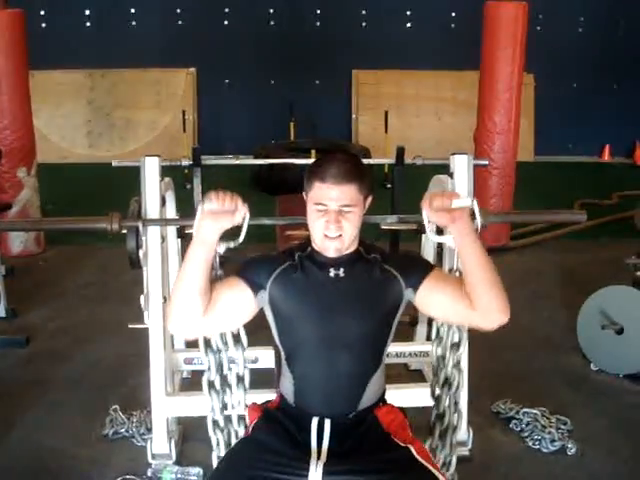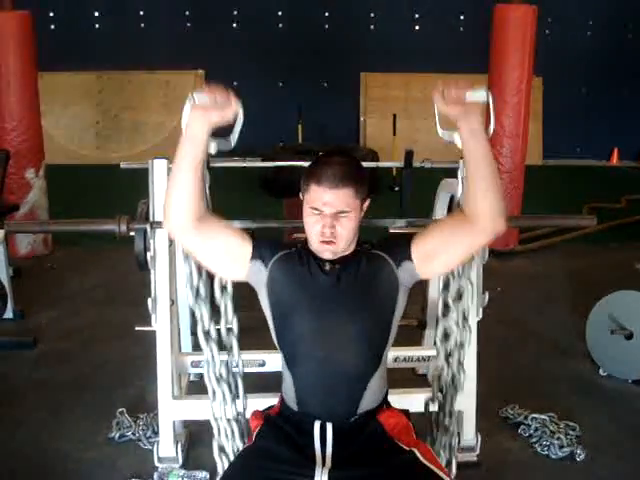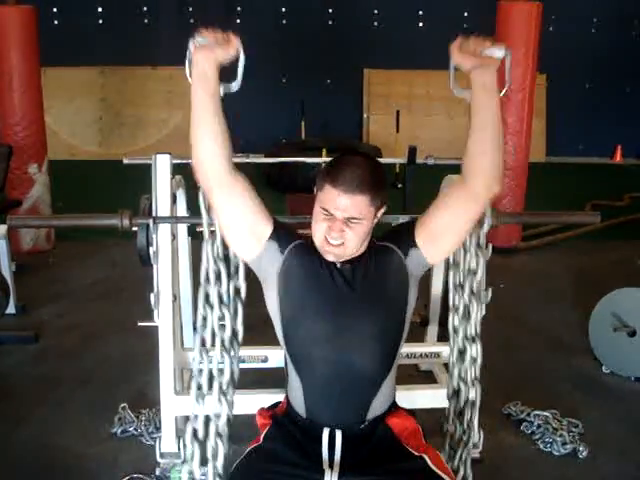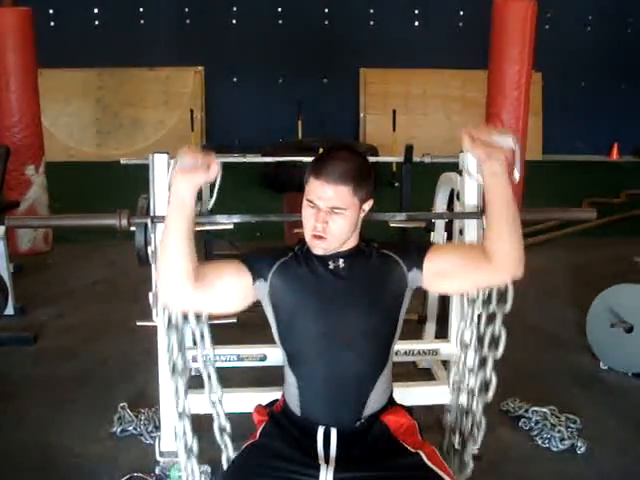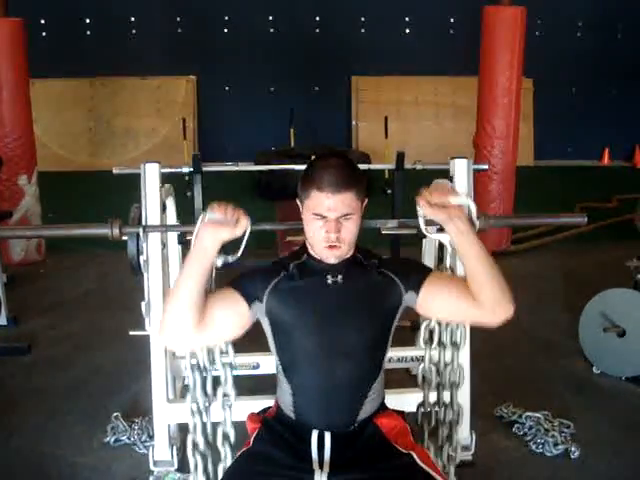
dt=1s
person 1, frame 1
left shoulder: (396, 273)
right shoulder: (272, 274)
left elbow: (492, 314)
right elbow: (184, 322)
left wrist: (460, 228)
right wrist: (206, 231)
left hip: (368, 431)
right hip: (285, 431)
person 1, frame 2
left shoulder: (392, 264)
right shoulder: (273, 264)
left elbow: (486, 223)
right elbow: (182, 226)
left wrist: (470, 125)
right wrist: (198, 126)
left hip: (373, 439)
right hip: (287, 439)
person 1, frame 3
left shoulder: (402, 259)
right shoulder: (281, 257)
left elbow: (478, 185)
right elbow: (217, 175)
left wrist: (484, 76)
right wrist: (205, 67)
left hip: (379, 442)
right hip: (293, 442)
person 1, frame 4
left shoulder: (399, 267)
right shoulder: (273, 271)
left elbow: (504, 263)
right elbow: (179, 290)
left wrist: (493, 167)
right wrist: (185, 189)
left hip: (376, 437)
right hip: (291, 437)
person 1, frame 5
left shoulder: (393, 276)
right shoulder: (269, 281)
left elbow: (496, 310)
right elbow: (180, 336)
left wrist: (460, 228)
right wrist: (205, 246)
left hip: (369, 440)
right hip: (286, 441)
